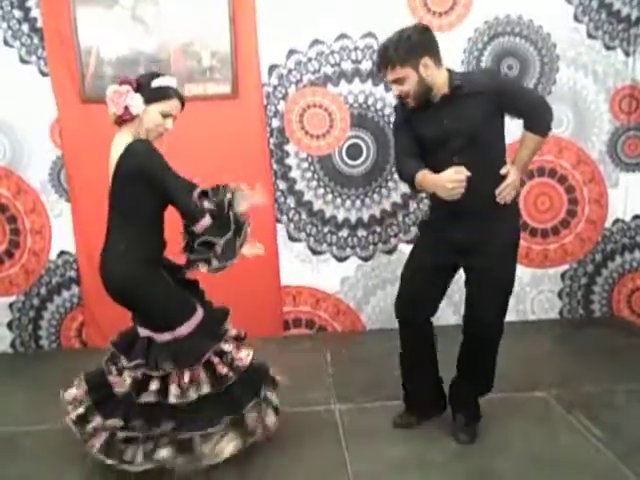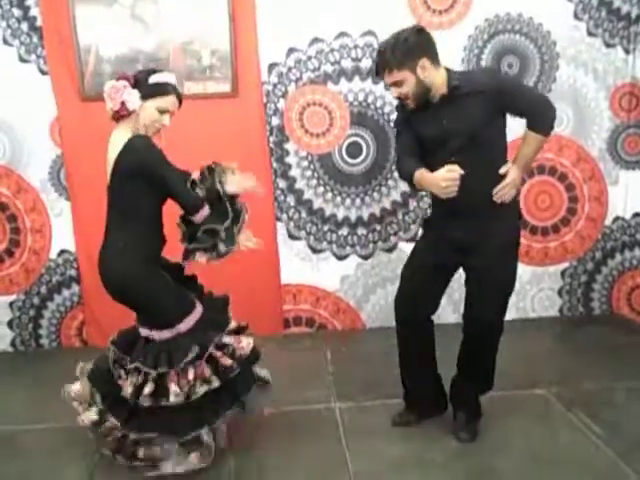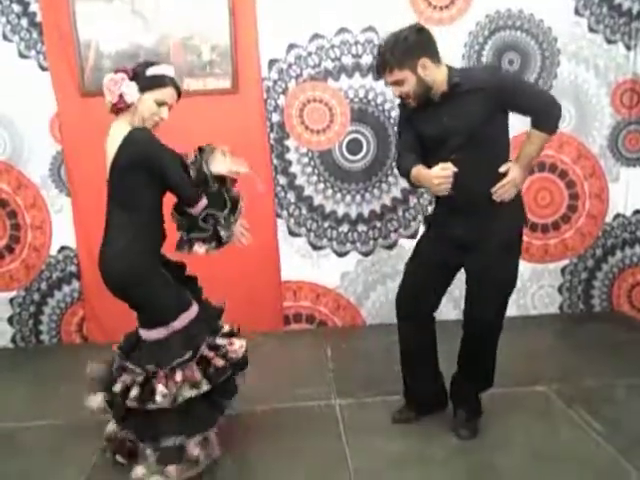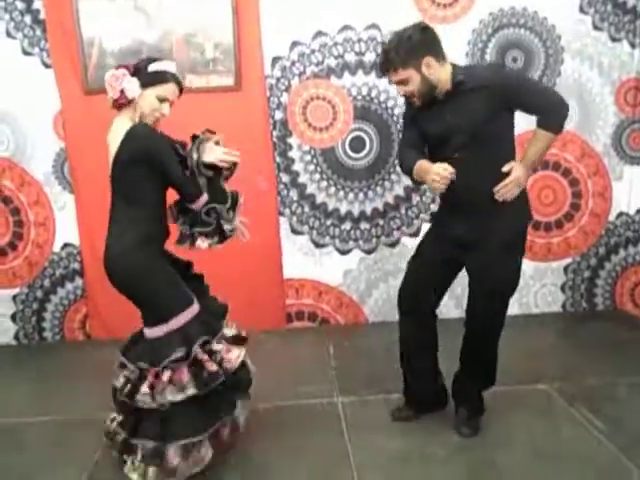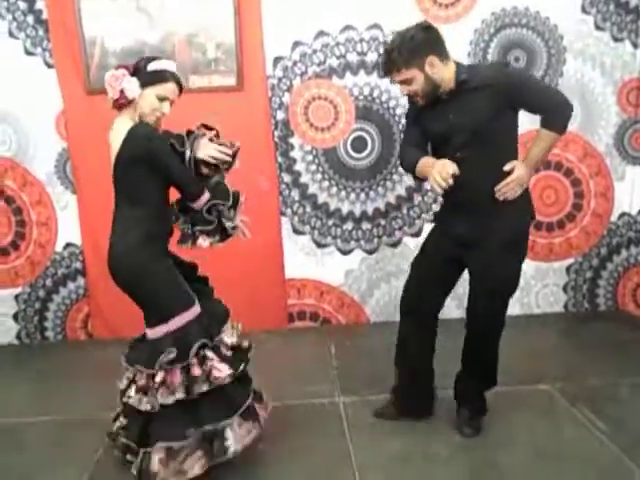
dt=0.1s
person 1, frame 1
left shoulder: (487, 87)
right shoulder: (407, 111)
left elbow: (540, 113)
right elbow: (406, 163)
left wrist: (518, 169)
right wrist: (435, 183)
left hip: (494, 227)
right hip: (441, 226)
left knee: (484, 323)
right knee: (410, 308)
left ankle: (466, 406)
right ankle: (425, 400)
person 1, frame 2
left shoulder: (487, 86)
right shoulder: (409, 111)
left elbow: (543, 112)
right elbow: (406, 162)
left wrist: (519, 169)
right wrist: (430, 180)
left hip: (494, 226)
right hip: (443, 224)
left knee: (483, 321)
right knee: (409, 306)
left ankle: (466, 405)
right ankle: (425, 398)
person 1, frame 3
left shoulder: (488, 83)
right shoulder: (411, 109)
left elbow: (548, 110)
right elbow: (406, 159)
left wrist: (521, 167)
right wrist: (427, 177)
left hip: (496, 223)
right hip: (445, 222)
left knee: (483, 319)
right knee: (411, 303)
left ankle: (466, 402)
right ankle: (425, 395)
person 1, frame 4
left shoulder: (494, 82)
right shoulder: (418, 106)
left elbow: (554, 109)
right elbow: (408, 154)
left wrist: (526, 167)
right wrist: (428, 170)
left hip: (500, 223)
right hip: (450, 220)
left knee: (484, 317)
right knee: (413, 300)
left ankle: (469, 400)
right ankle: (423, 395)
person 1, frame 5
left shoulder: (497, 81)
right shoulder: (421, 106)
left elbow: (558, 108)
right elbow: (410, 153)
left wrist: (529, 166)
right wrist: (431, 166)
left hip: (502, 222)
right hip: (452, 219)
left knee: (484, 317)
right knee: (417, 301)
left ankle: (471, 401)
right ankle: (412, 397)
person 2, frame 1
left shoulder: (133, 149)
right shoulder: (140, 153)
left elbow: (182, 187)
right elbow: (186, 205)
left wrist: (231, 202)
right wrist: (230, 244)
left hip: (132, 265)
right hip: (134, 270)
left knee: (160, 335)
right knee: (192, 335)
right ankle: (191, 437)
person 2, frame 2
left shoulder: (126, 143)
right shoulder: (140, 149)
left elbow: (177, 180)
right elbow: (187, 201)
left wrist: (219, 182)
right wrist: (230, 232)
left hip: (125, 261)
right hip: (133, 267)
left knee: (161, 331)
right knee: (193, 331)
right ankle: (182, 443)
person 2, frame 3
left shoulder: (123, 136)
right shoulder: (140, 142)
left elbow: (176, 168)
right elbow: (185, 192)
left wrist: (208, 164)
right wrist: (225, 223)
left hip: (125, 257)
right hip: (133, 262)
left knee: (163, 331)
right knee: (185, 334)
left ankle: (138, 434)
person 2, frame 4
left shoulder: (125, 132)
right shoulder: (142, 137)
left elbow: (167, 153)
right elbow: (186, 187)
left wrist: (202, 153)
right wrist: (223, 218)
left hip: (129, 252)
right hip: (137, 256)
left knee: (164, 337)
right knee: (187, 334)
left ankle: (145, 432)
right ankle: (177, 445)
person 2, frame 5
left shoulder: (126, 131)
right shoulder: (143, 137)
left elbow: (170, 148)
right elbow: (188, 188)
left wrist: (196, 147)
right wrist: (226, 218)
left hip: (134, 252)
right hip: (141, 256)
left knee: (170, 334)
right knee: (188, 336)
left ankle: (148, 433)
right ankle: (182, 445)
